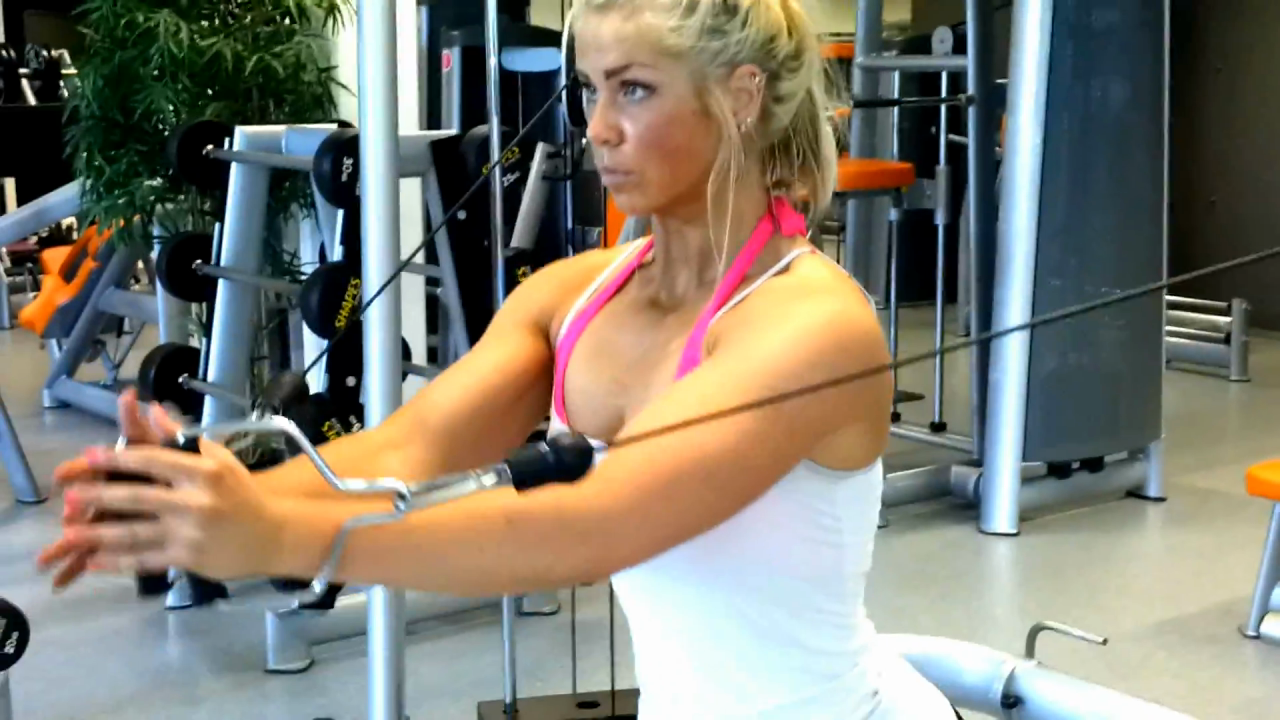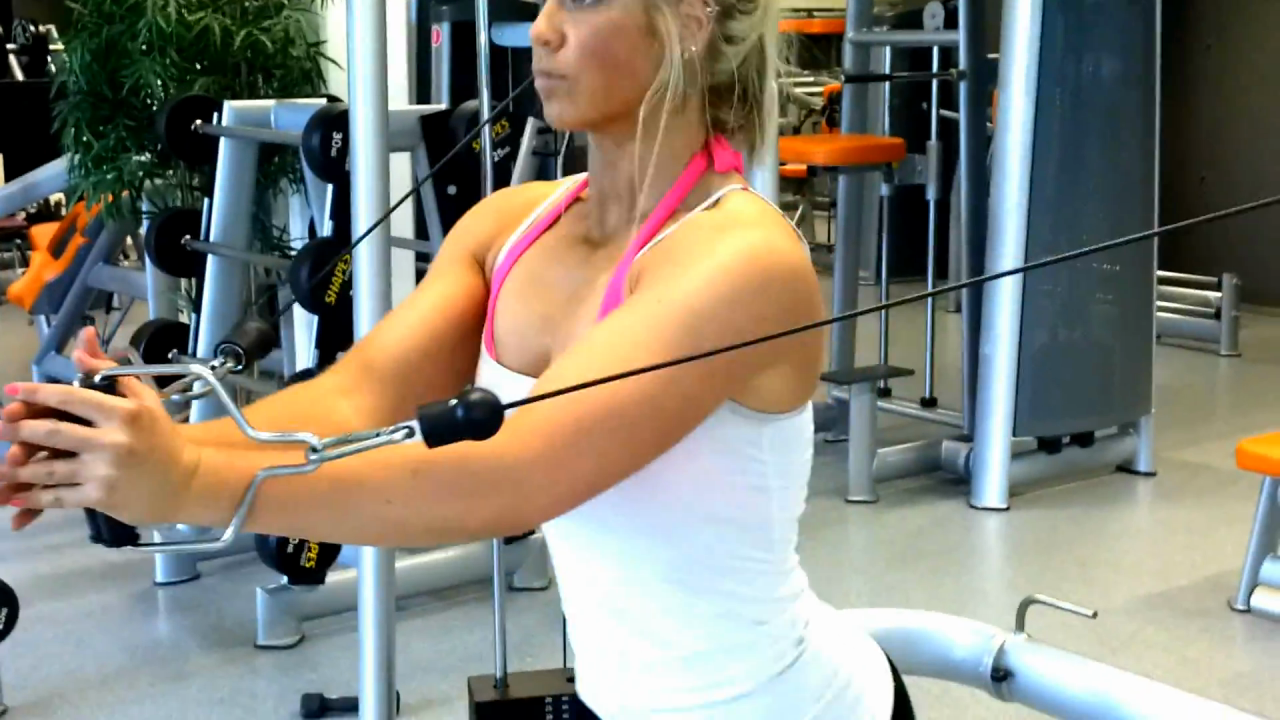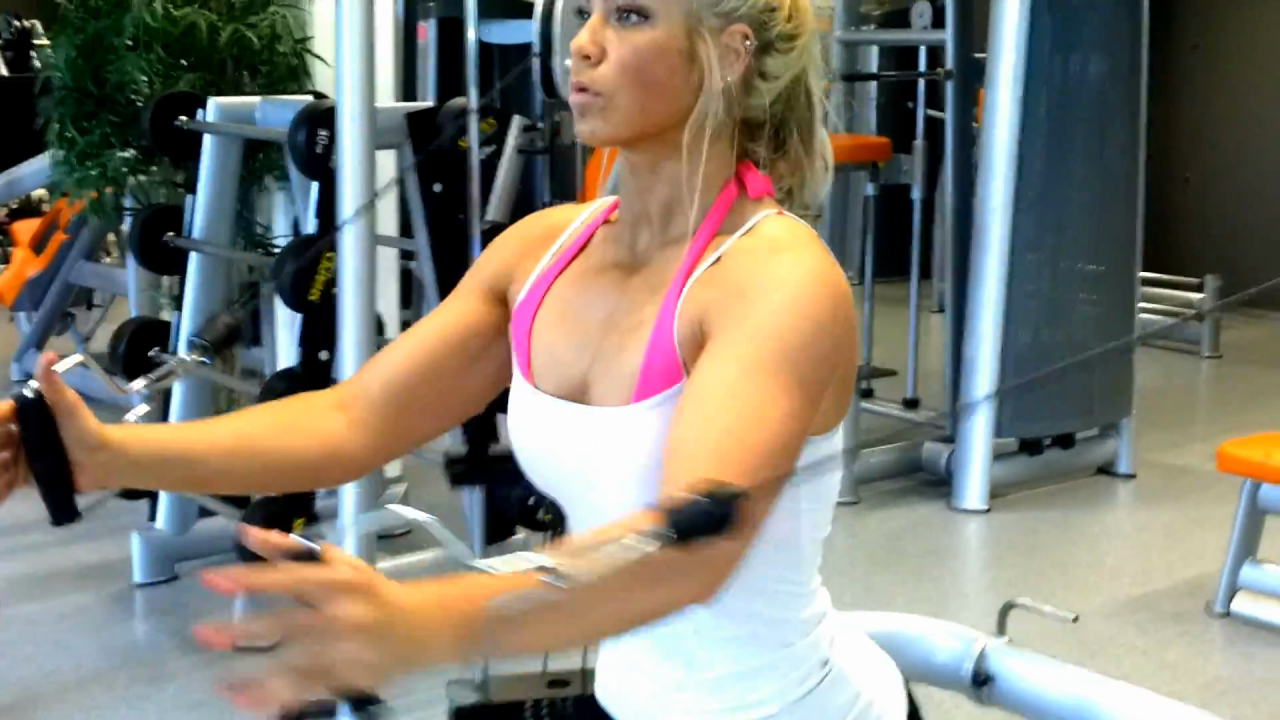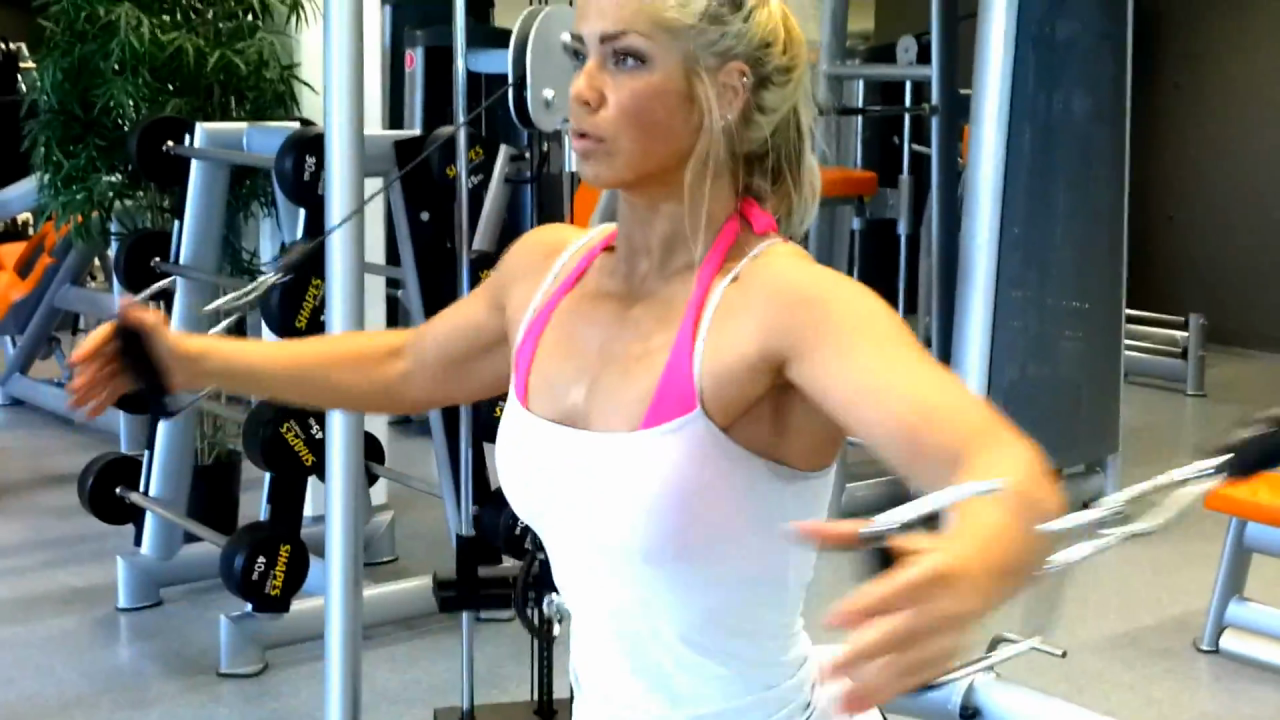
dt=0.4s
person 1, frame 1
left shoulder: (812, 320)
right shoulder: (574, 293)
left elbow: (598, 528)
right elbow: (406, 452)
left wrist: (285, 536)
right wrist: (231, 505)
person 1, frame 2
left shoulder: (740, 258)
right shoulder: (513, 225)
left elbow: (518, 478)
right elbow: (357, 397)
left wrist: (200, 486)
right wrist: (170, 451)
person 1, frame 3
left shoulder: (777, 277)
right shoulder: (546, 248)
left elbow: (692, 546)
right elbow: (355, 420)
left wrist: (439, 622)
right wrist: (115, 453)
person 1, frame 4
left shoulder: (782, 305)
right shoulder: (547, 268)
left elbow: (994, 465)
right elbow: (405, 364)
left wrist: (969, 569)
right wrist: (199, 359)
